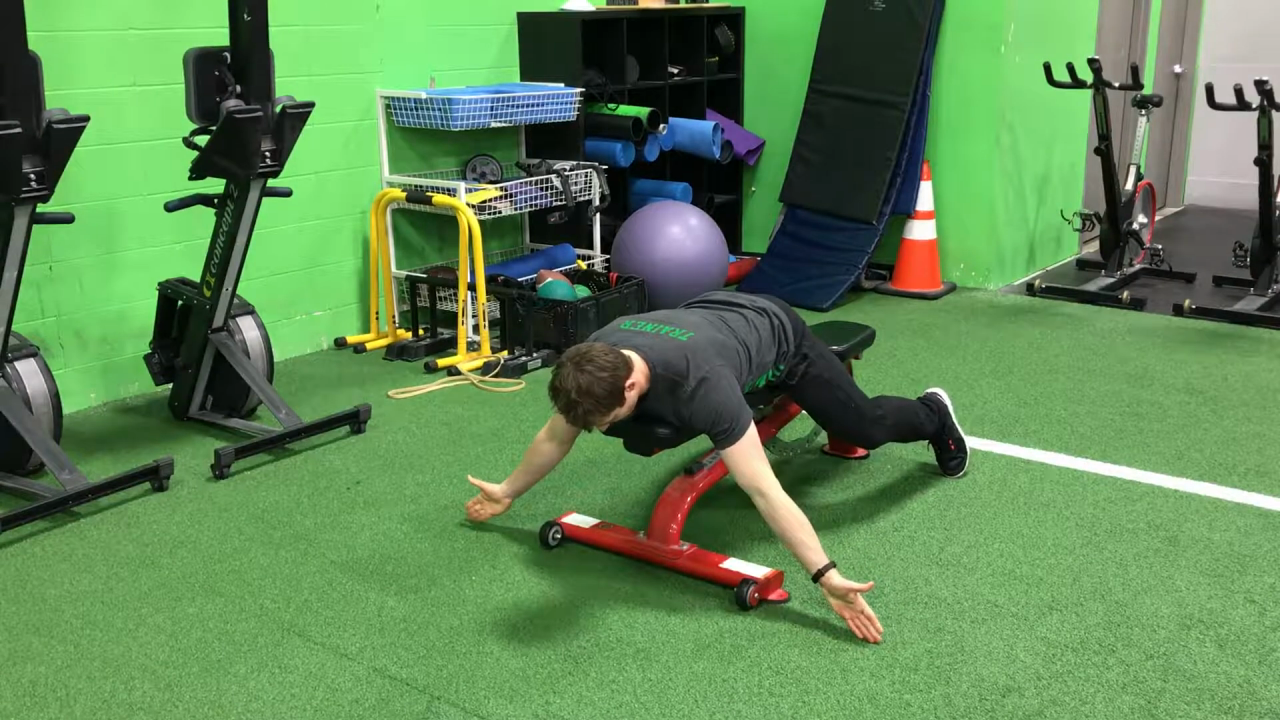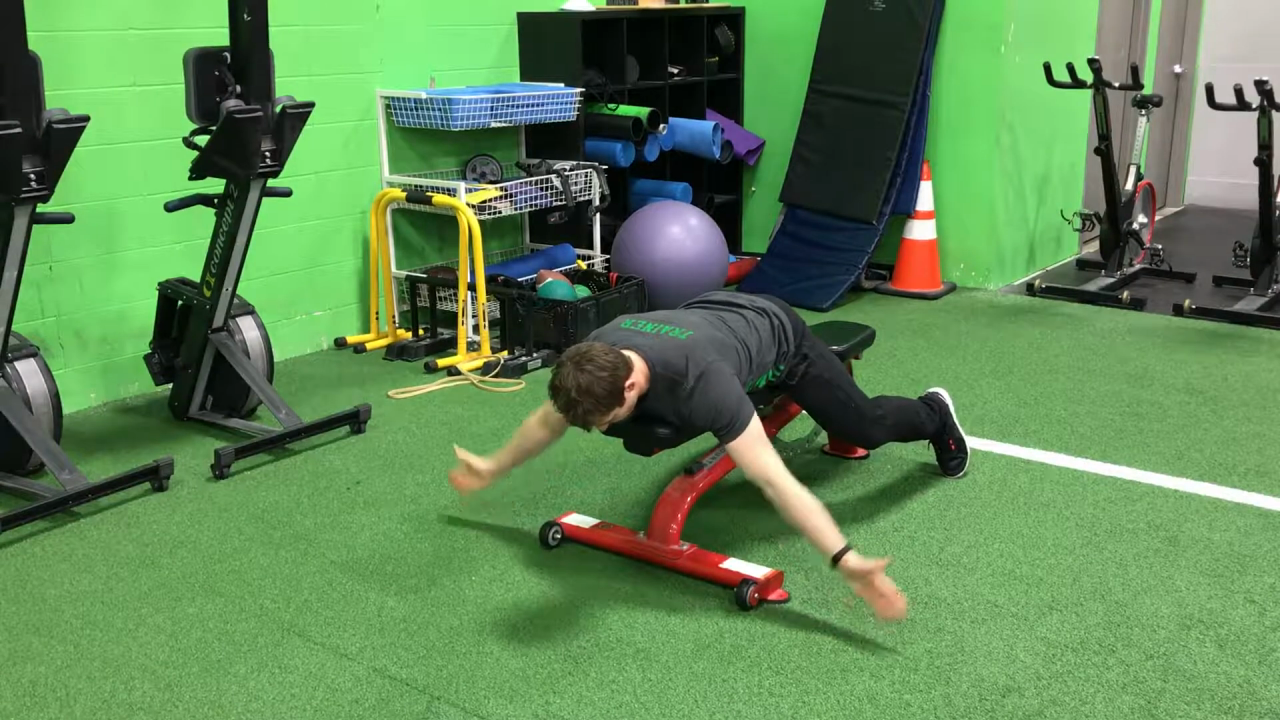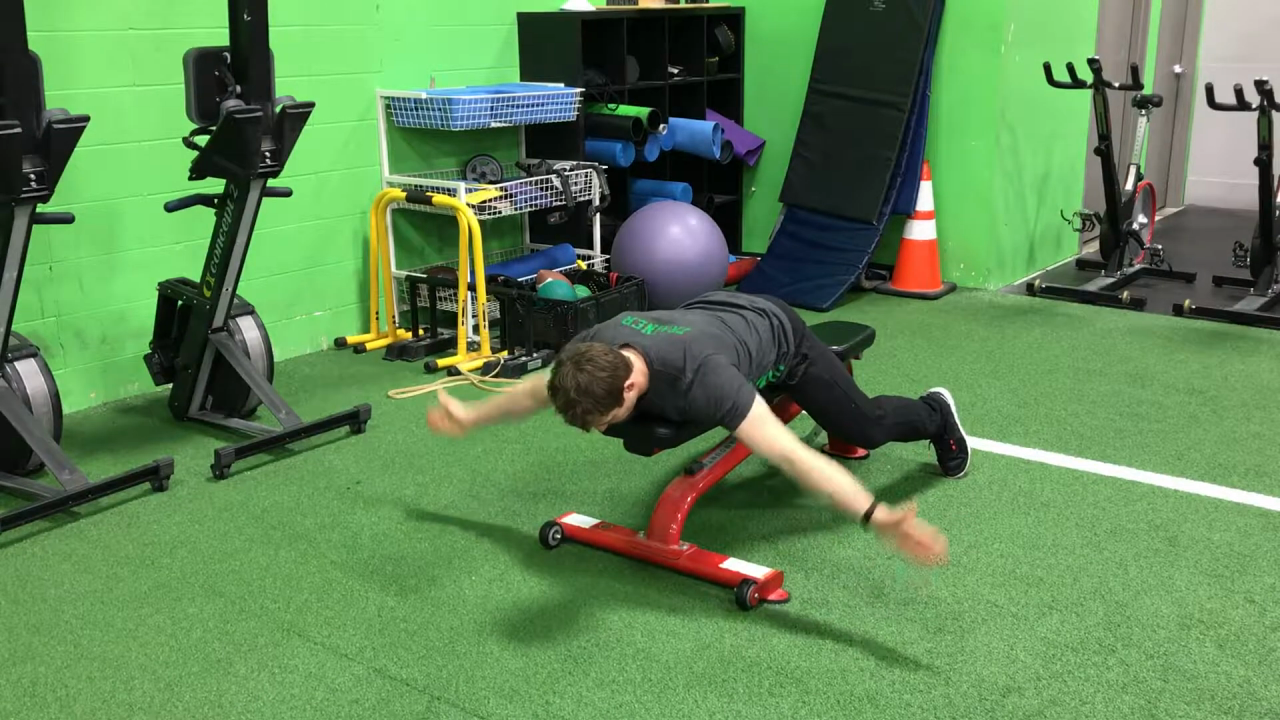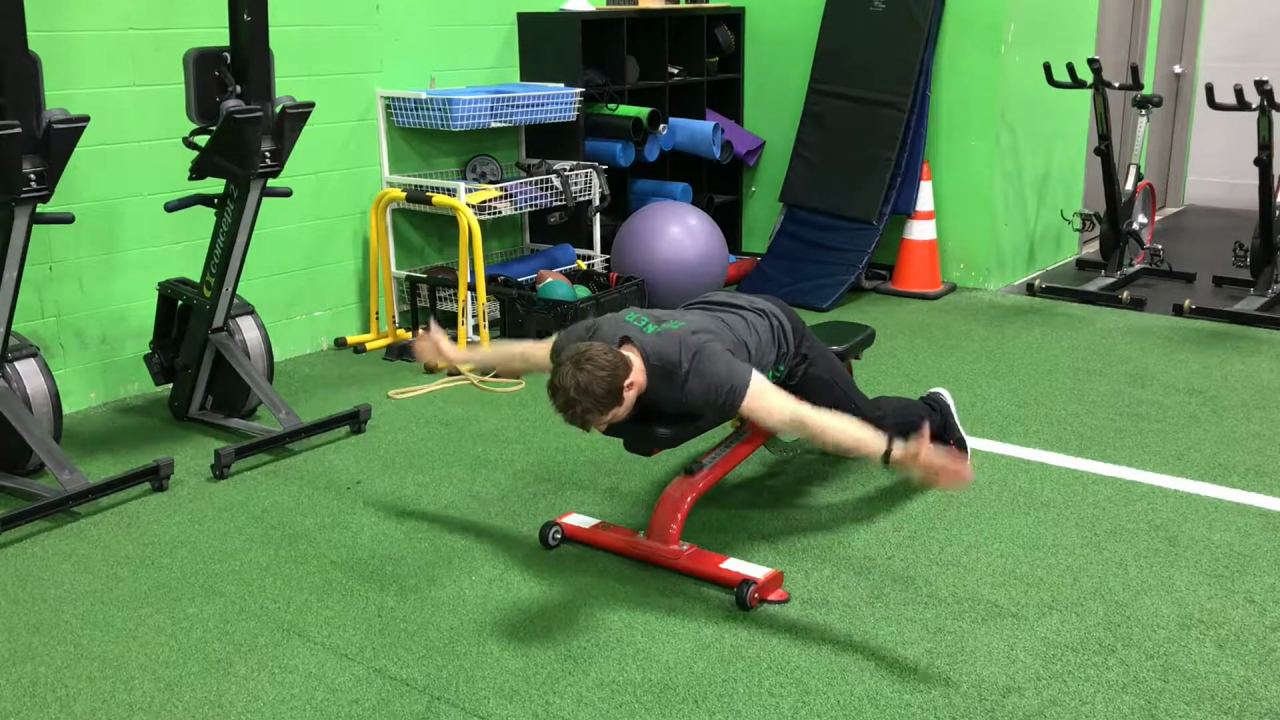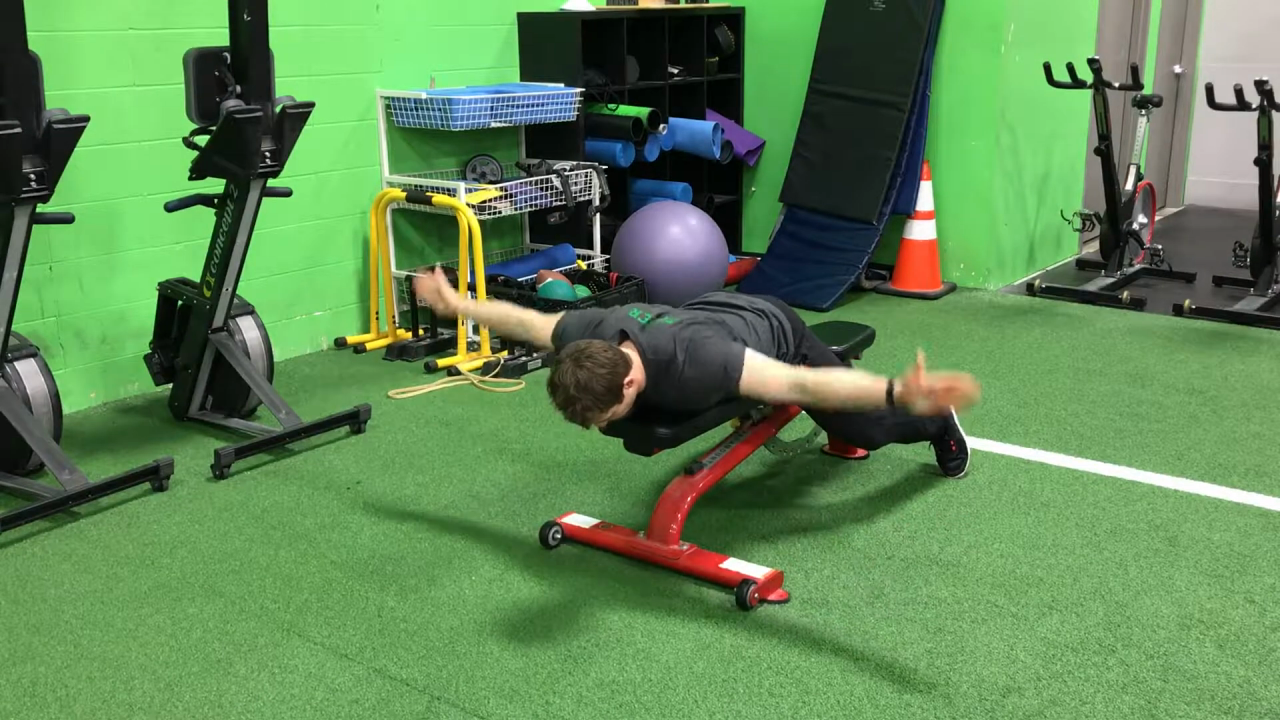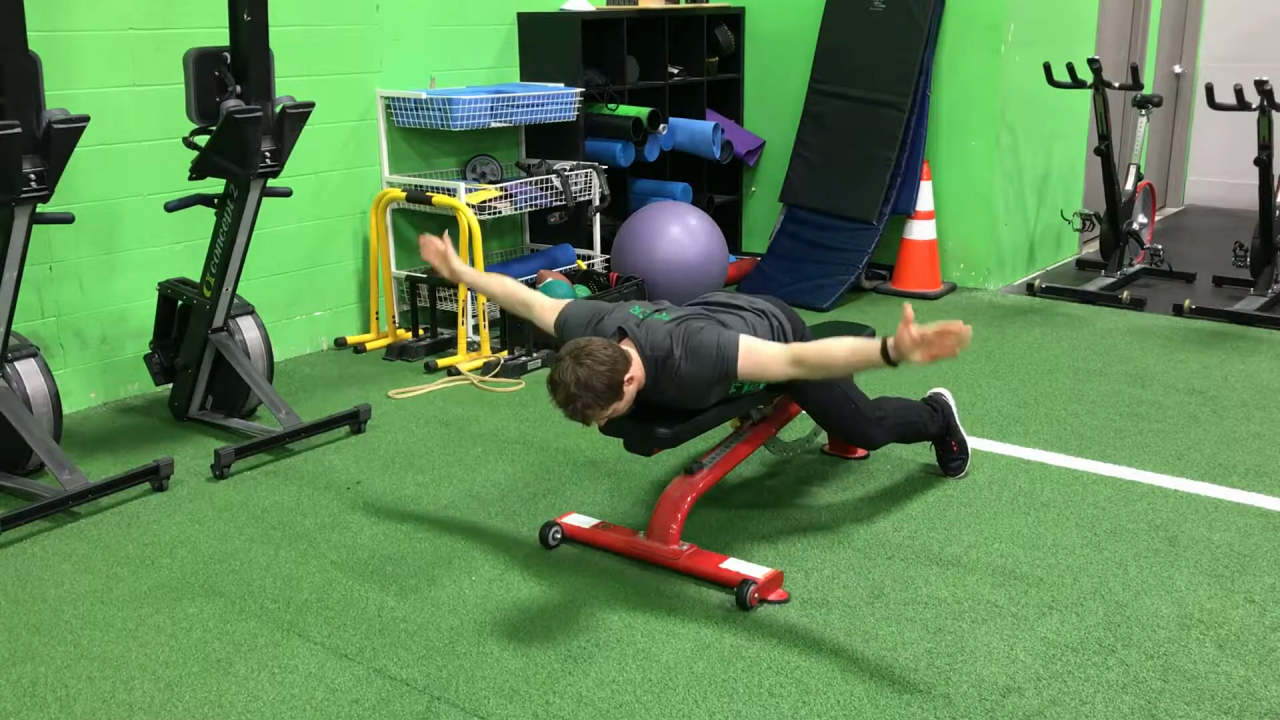
dt=0.1s
person 1, frame 1
left shoulder: (698, 386)
right shoulder: (593, 362)
left elbow: (766, 492)
right elbow: (555, 434)
left wrist: (827, 577)
right wrist: (507, 490)
left hip: (774, 331)
right hip: (716, 310)
left knee: (865, 426)
right knee: (745, 431)
left ankle: (933, 415)
person 1, frame 2
left shoulder: (698, 383)
right shoulder: (590, 360)
left elbow: (775, 481)
right elbow: (547, 421)
left wrist: (844, 559)
right wrist: (492, 467)
left hip: (777, 335)
right hip: (717, 311)
left knee: (863, 425)
left ankle: (934, 416)
person 1, frame 3
left shoulder: (695, 377)
right shoulder: (593, 350)
left elbow: (790, 455)
right elbow: (533, 392)
left wrist: (874, 515)
right wrist: (470, 415)
left hip: (775, 333)
right hip: (715, 313)
left knee: (861, 423)
left ankle: (933, 413)
person 1, frame 4
left shoulder: (694, 370)
right shoulder: (591, 342)
left elbow: (800, 417)
right elbow: (528, 354)
left wrist: (894, 455)
right wrist: (458, 355)
left hip: (778, 343)
right hip: (718, 313)
left knee: (864, 416)
left ankle: (932, 414)
person 1, frame 5
left shoulder: (689, 364)
right shoulder: (594, 333)
left elbow: (803, 384)
right elbow: (528, 321)
left wrist: (899, 392)
right wrist: (458, 303)
left hip: (775, 337)
right hip: (717, 315)
left knee: (863, 430)
left ankle: (934, 421)
person 1, frame 6
left shoulder: (686, 358)
right shoulder: (591, 331)
left elbow: (799, 361)
right elbow: (528, 297)
left wrist: (892, 349)
right wrist: (461, 271)
left hip: (777, 333)
right hip: (721, 316)
left knee: (865, 428)
left ankle: (936, 416)
